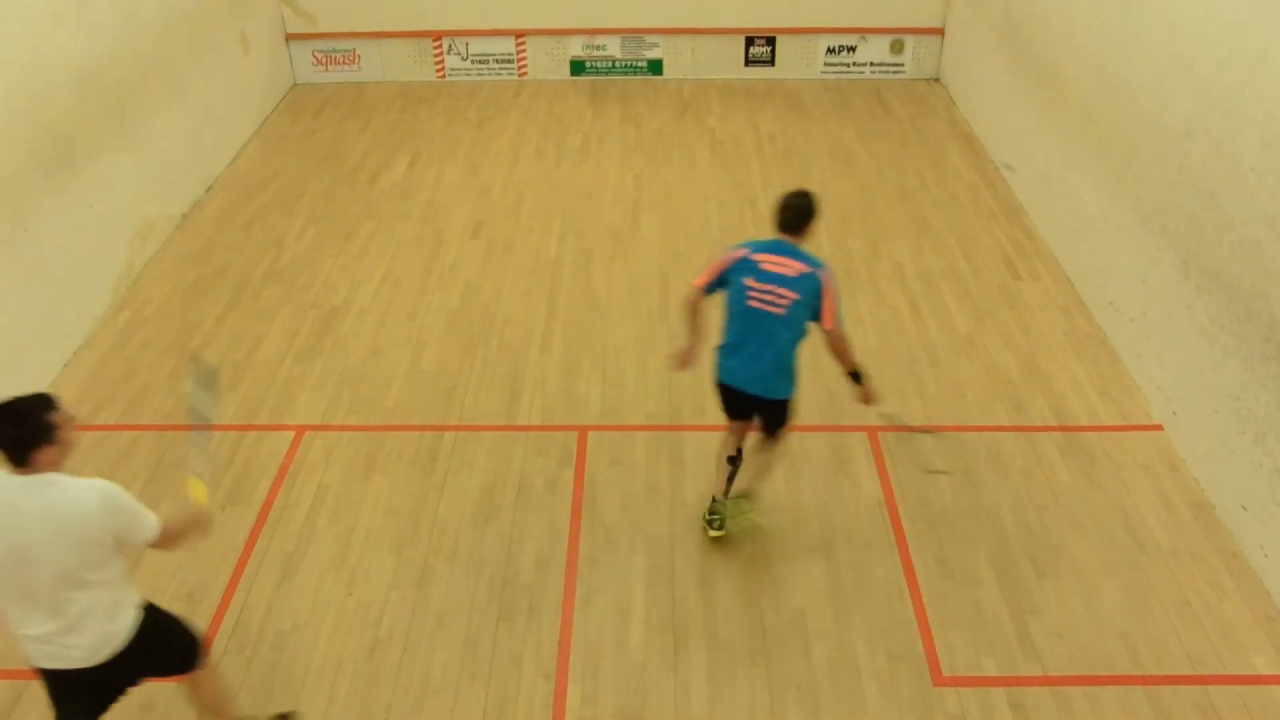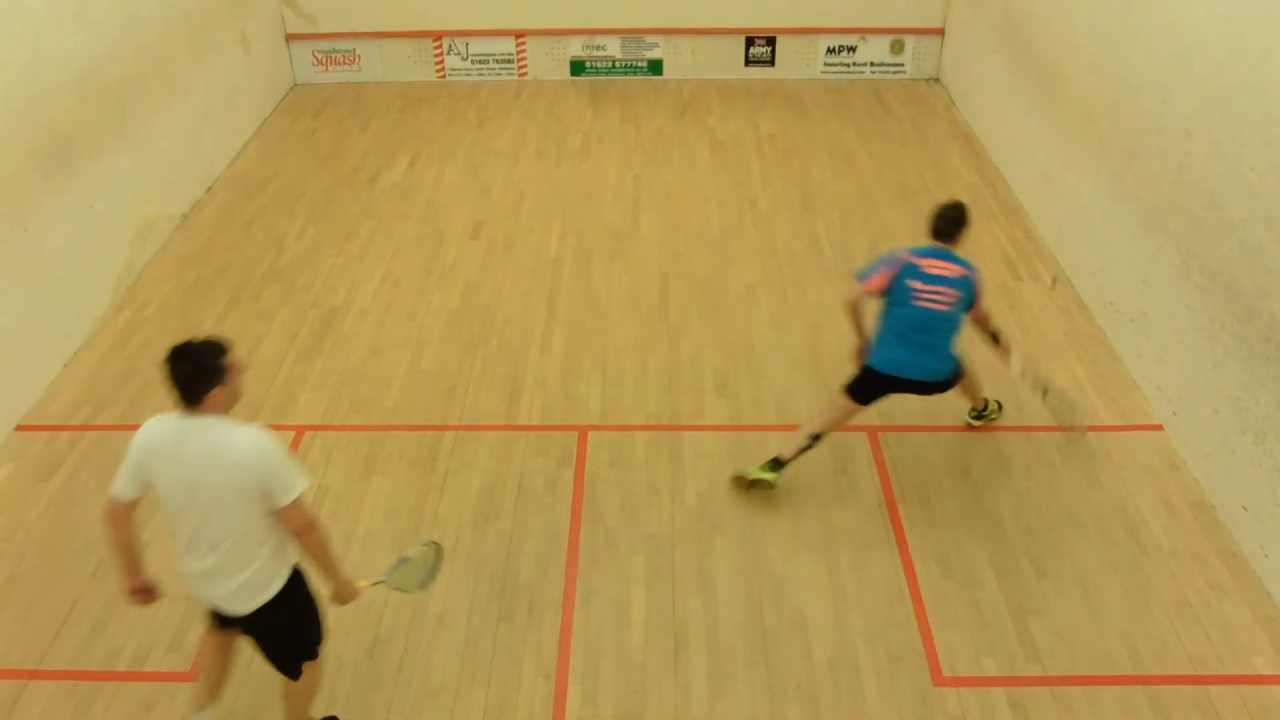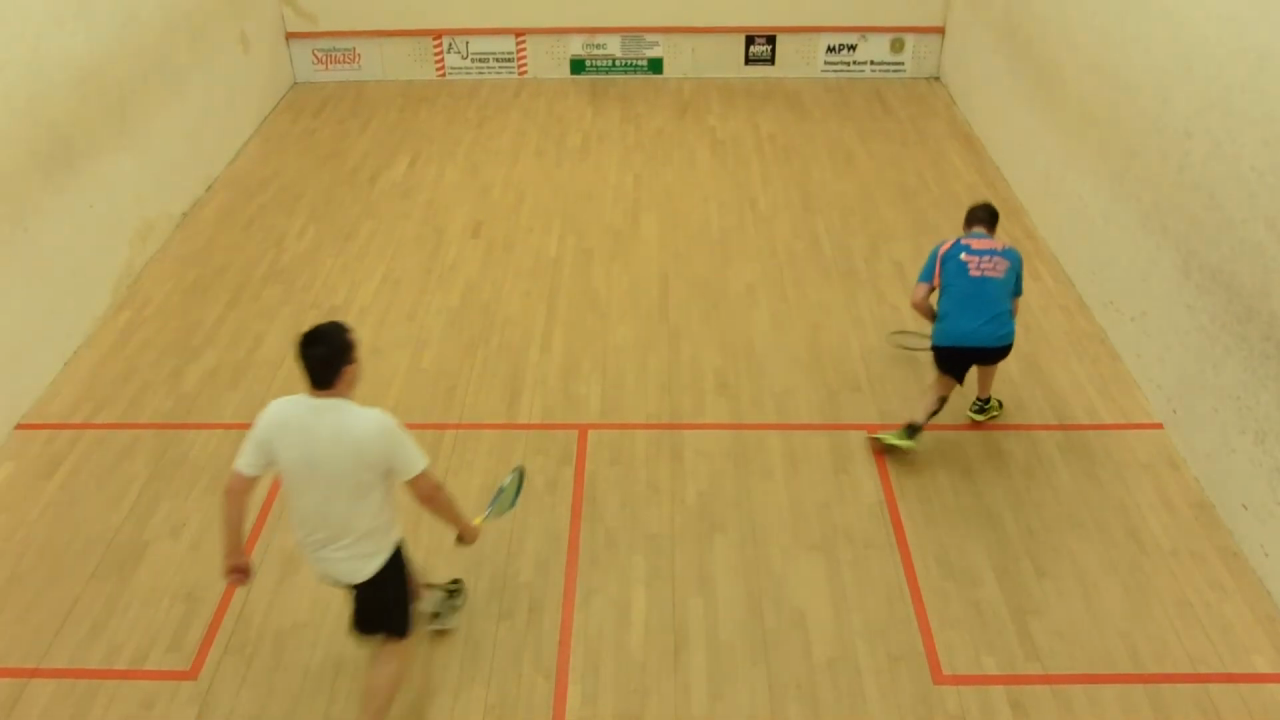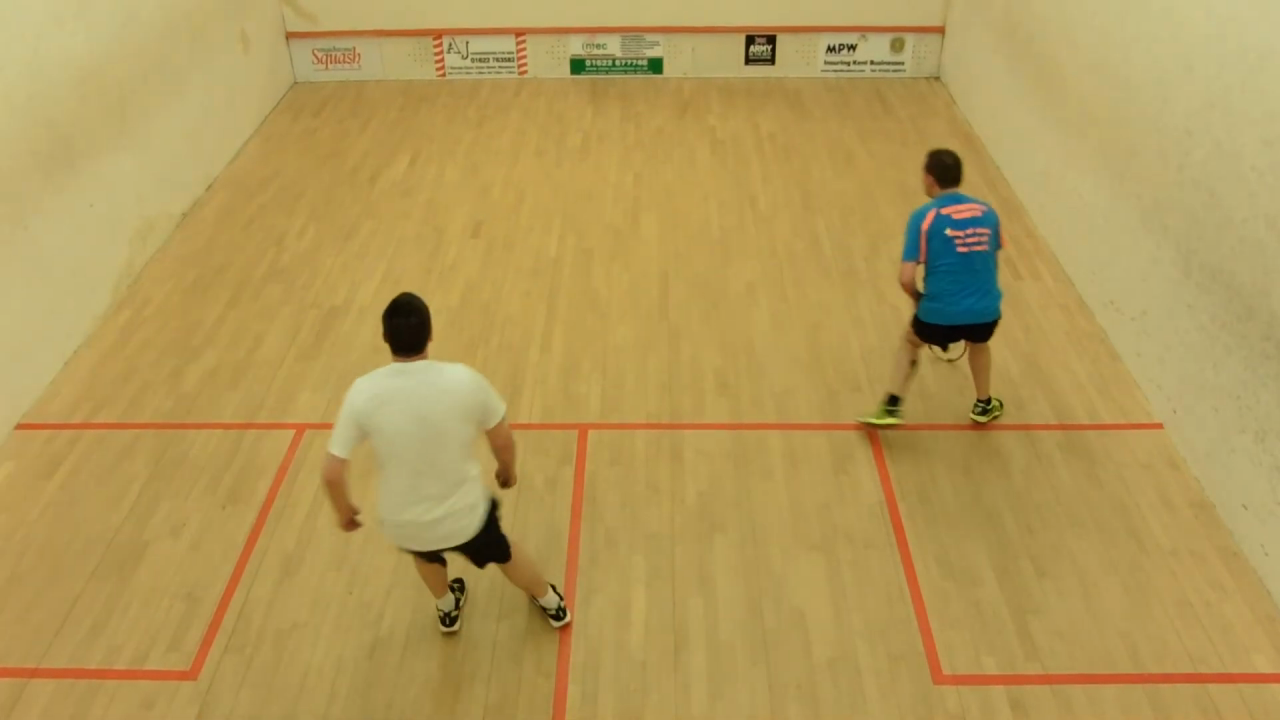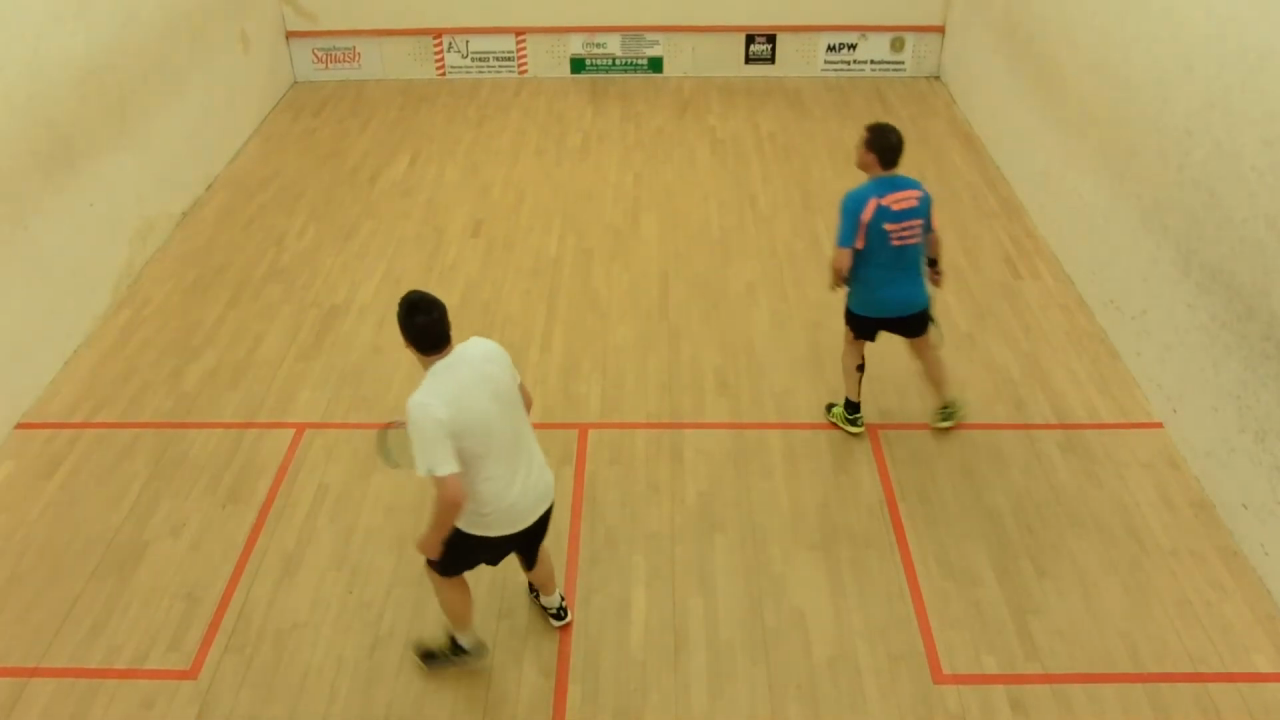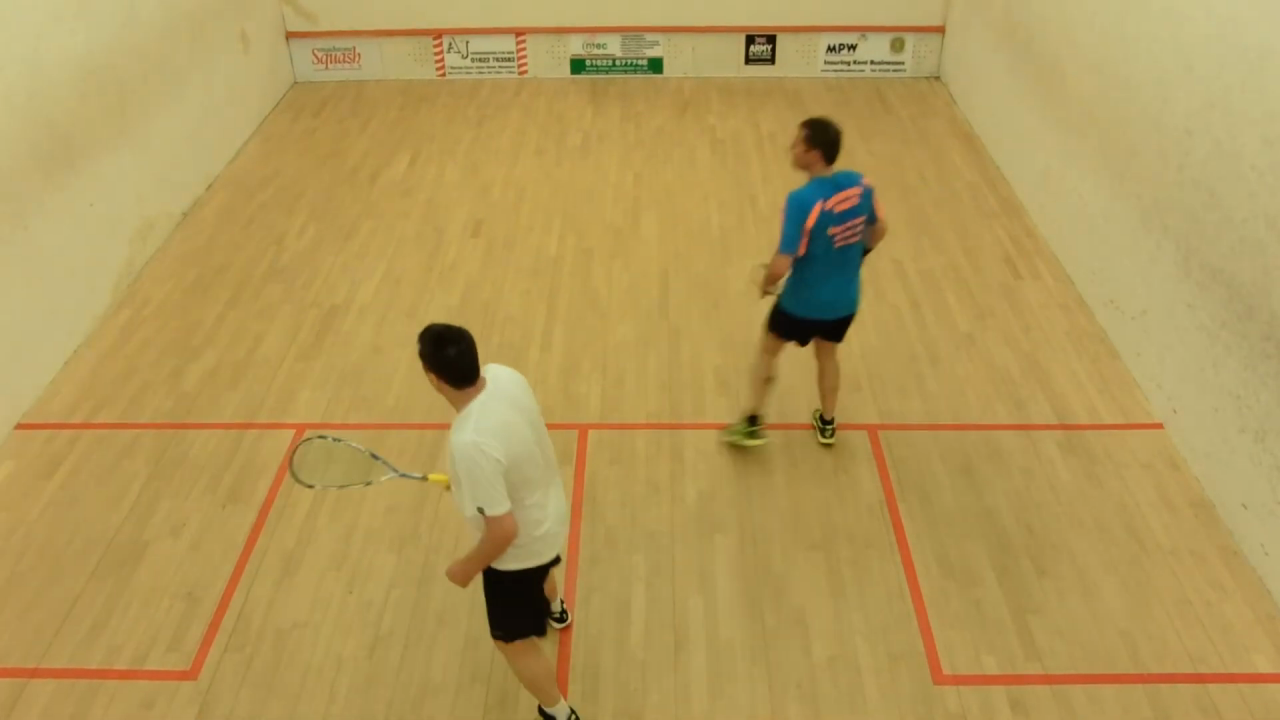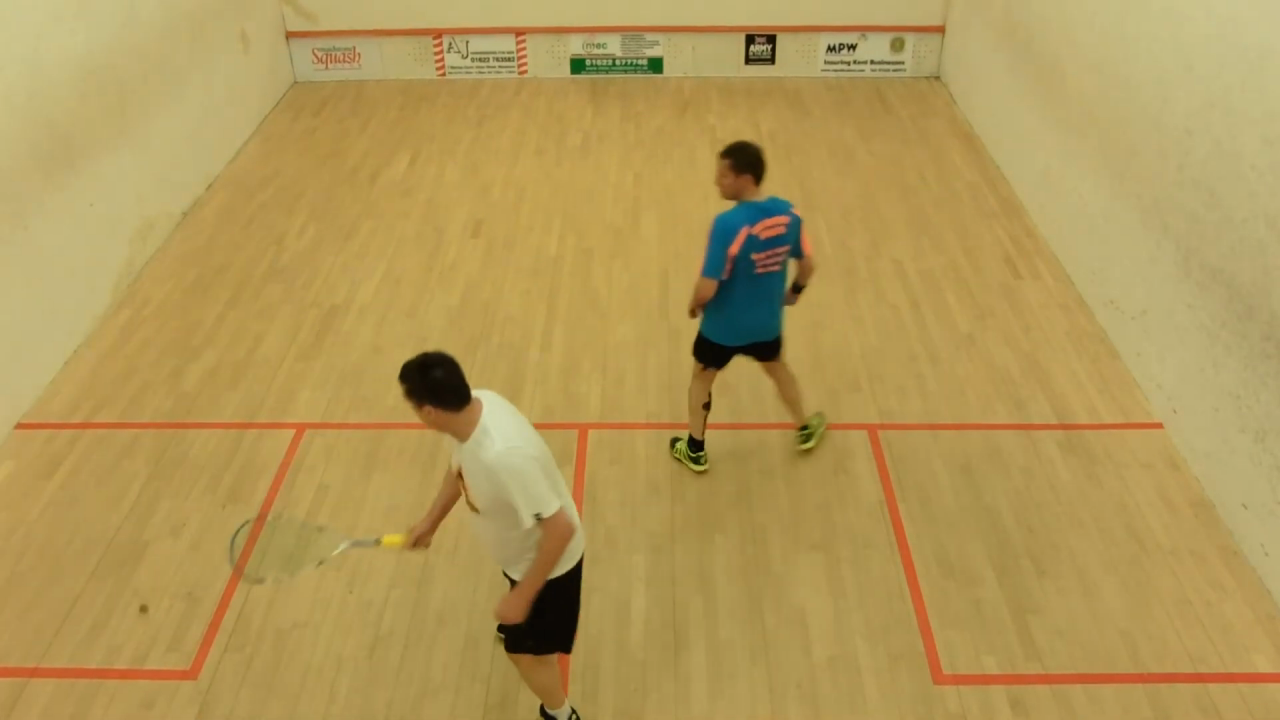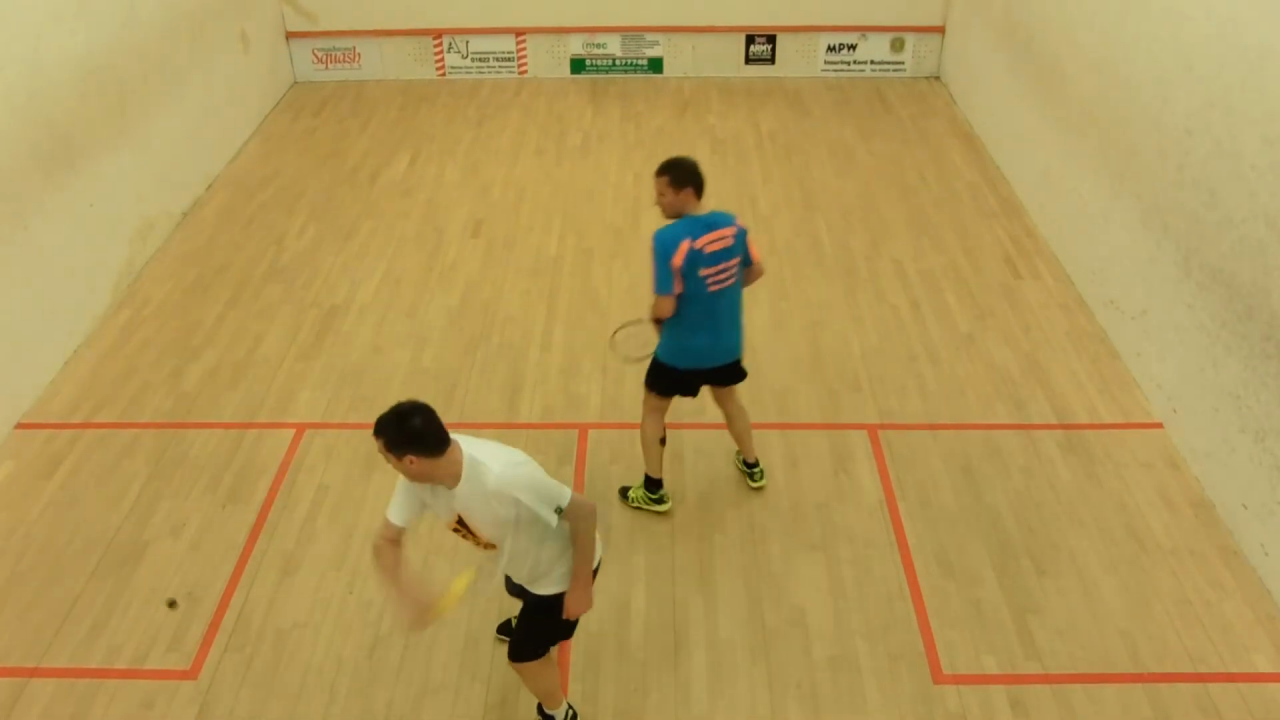
dt=0.3s
person 1, frame 1
right shoulder: (96, 498)
right elbow: (165, 537)
right wrist: (194, 522)
left hip: (47, 651)
right hip: (114, 634)
right knee: (195, 661)
person 1, frame 2
left shoulder: (151, 437)
right shoulder: (254, 446)
left elbow: (117, 511)
right elbow: (302, 525)
left wrist: (135, 574)
right wrist: (337, 579)
left hip: (206, 581)
right hip: (267, 583)
left knee: (223, 628)
right knee: (303, 658)
person 1, frame 3
left shoulder: (277, 416)
right shoulder: (377, 427)
left elbow: (236, 488)
right elbow: (428, 491)
left wrist: (234, 552)
right wrist: (463, 526)
left hip: (318, 550)
right hip: (371, 554)
right knee: (393, 644)
person 1, frame 4
left shoulder: (363, 394)
right shoulder: (464, 381)
left elbow: (332, 473)
right elbow: (503, 441)
left wrist: (344, 511)
right wrist: (508, 470)
left hip: (405, 525)
right hip: (466, 515)
left knee: (426, 552)
right knee: (501, 552)
left ankle: (447, 608)
right ankle: (551, 604)
person 1, frame 5
left shoulder: (425, 405)
right shoulder: (486, 349)
left elbow: (452, 494)
left wrist: (432, 538)
left hip: (488, 518)
right hip: (537, 492)
left knee: (443, 569)
right knee: (531, 549)
left ankle: (464, 643)
right ankle: (553, 604)
person 1, frame 6
left shoulder: (470, 443)
right shoulder: (502, 376)
left elbow: (504, 529)
left wrist: (468, 566)
left hip: (518, 547)
right hip: (547, 516)
left knee: (514, 639)
right knee: (537, 577)
right ankle: (552, 609)
person 1, frame 7
left shoulder: (502, 455)
right shoulder: (478, 403)
left elbow: (561, 527)
right elbow: (460, 470)
left wrist: (523, 596)
right wrist: (429, 522)
left hip: (547, 561)
right hip: (526, 551)
left knee: (525, 650)
right ankle: (532, 616)
person 1, frame 8
left shoulder: (503, 477)
right shoulder: (422, 477)
left elbow: (583, 511)
right elbow: (386, 541)
left wrist: (579, 588)
right wrist: (408, 595)
left hip: (560, 567)
right hip: (523, 561)
left knee: (525, 655)
right knee: (525, 598)
right ankle: (533, 623)
person 2, frame 1
left shoulder: (742, 254)
right shoulder: (818, 275)
left elbow: (693, 297)
right elbow: (833, 336)
left wrist: (693, 340)
right wrist: (857, 378)
left hip: (732, 373)
right hip: (774, 383)
left knee: (735, 434)
right knee: (771, 441)
left ankle: (717, 511)
right ankle: (743, 497)
person 2, frame 2
left shoulder: (902, 260)
right shoulder: (970, 276)
left elbow: (854, 299)
right elbow: (979, 316)
left wrist: (862, 339)
right wrist: (996, 338)
left hip: (886, 365)
right hip: (936, 375)
left knee: (831, 417)
right knee: (961, 370)
left ankle: (772, 467)
right ankle: (980, 410)
person 2, frame 3
left shoulder: (945, 249)
right shoulder: (1013, 255)
left elbow: (917, 299)
left hip: (951, 338)
right hip: (997, 340)
left knee: (945, 383)
left ankle: (909, 432)
right ankle: (982, 405)
person 2, frame 4
left shoulder: (922, 217)
right shoulder: (988, 212)
left elbow: (906, 279)
left wrist: (918, 297)
left hip: (940, 313)
right hip: (987, 311)
left knee: (910, 342)
right knee: (979, 345)
left ankle: (890, 409)
right ankle: (984, 405)
person 2, frame 5
left shoulder: (858, 199)
right shoulder: (920, 192)
left elbow: (841, 262)
right elbow: (931, 239)
left wrist: (837, 278)
right wrist: (933, 266)
left hip: (868, 300)
right hip: (912, 298)
left knee: (853, 344)
right knee: (924, 348)
left ankle: (852, 413)
right ankle: (946, 408)
person 2, frame 6
left shoulder: (802, 200)
right shoulder: (861, 185)
left elbow: (781, 265)
right elbow: (879, 230)
left wrist: (767, 283)
left hip: (803, 302)
right hip: (844, 300)
left knee: (766, 351)
right knee: (826, 355)
left ankle: (752, 425)
right ankle: (827, 423)
person 2, frame 7
left shoulder: (728, 225)
right shoulder: (788, 213)
left elbow: (707, 289)
right elbow: (807, 265)
left wrist: (694, 306)
right wrist: (795, 291)
left hip: (723, 327)
right hip: (767, 324)
left knee: (701, 378)
right knee: (778, 369)
left ankle: (694, 449)
right ankle: (805, 429)
person 2, frame 8
left shoulder: (668, 238)
right shoulder: (733, 226)
left elbow: (663, 309)
right elbow: (755, 271)
left wrist: (655, 318)
left hip: (681, 351)
right hip: (728, 346)
left knee: (653, 410)
right knee: (728, 399)
left ankle: (653, 490)
right ankle: (752, 466)
